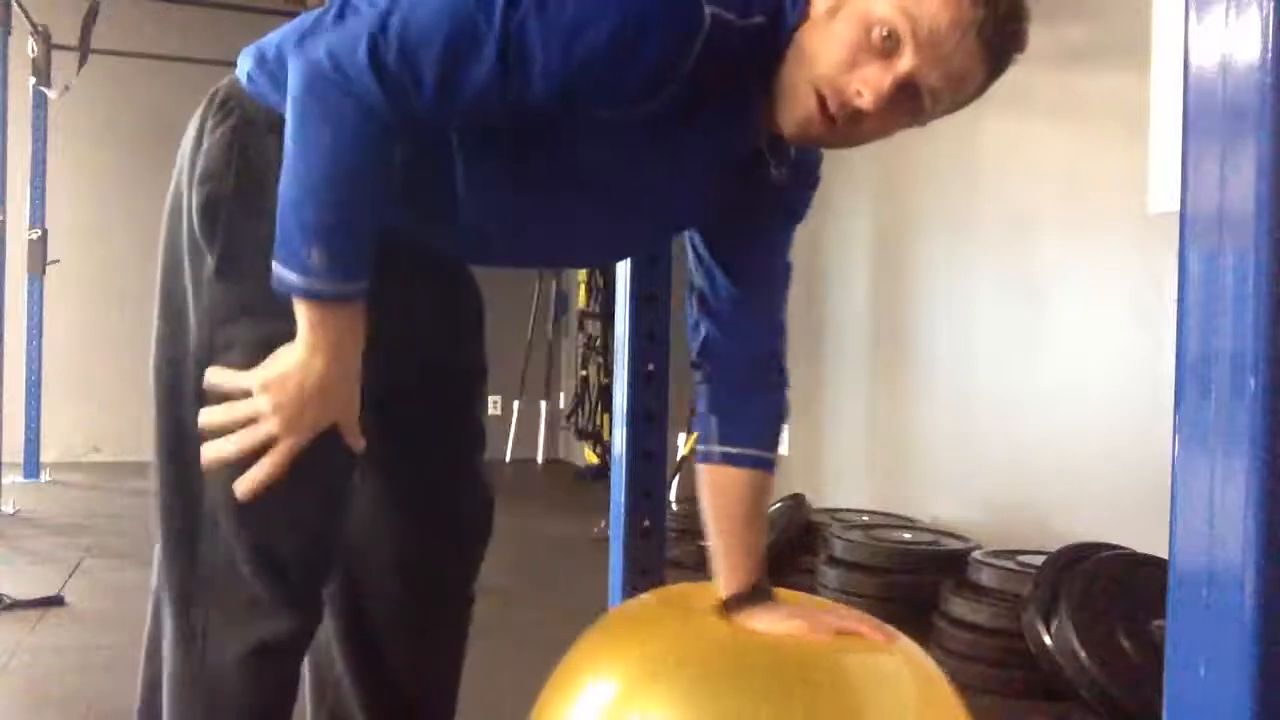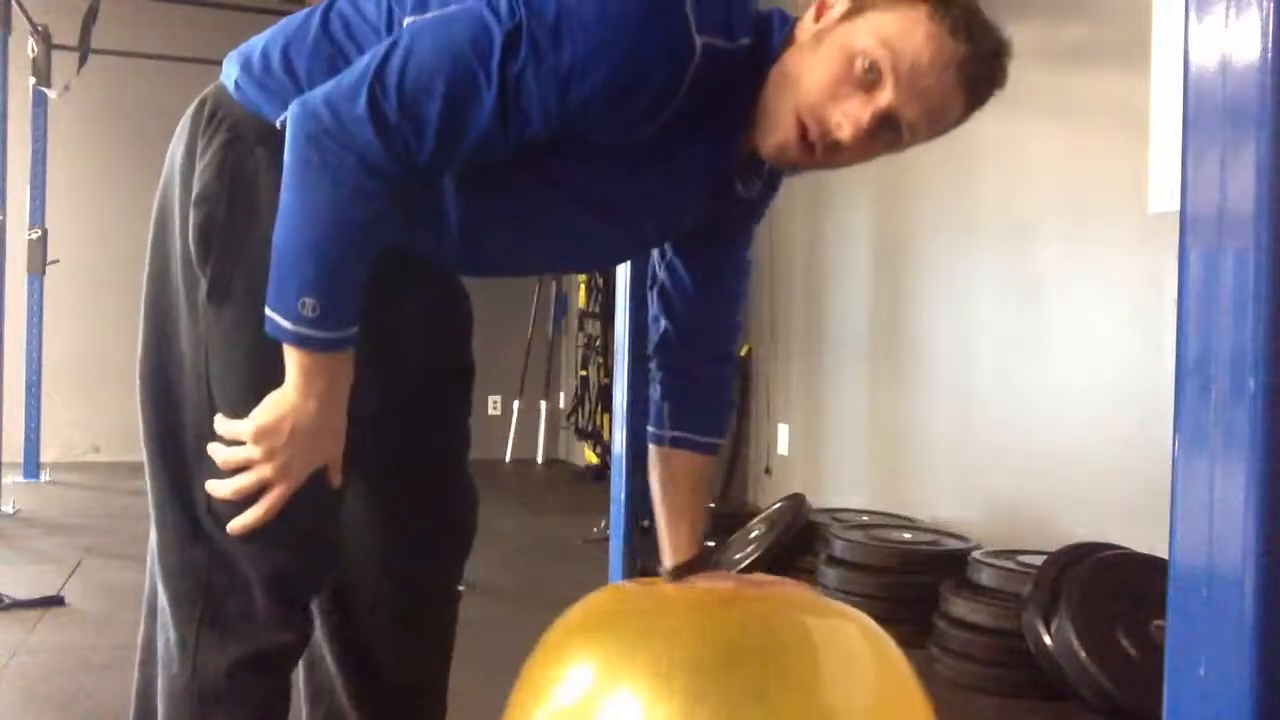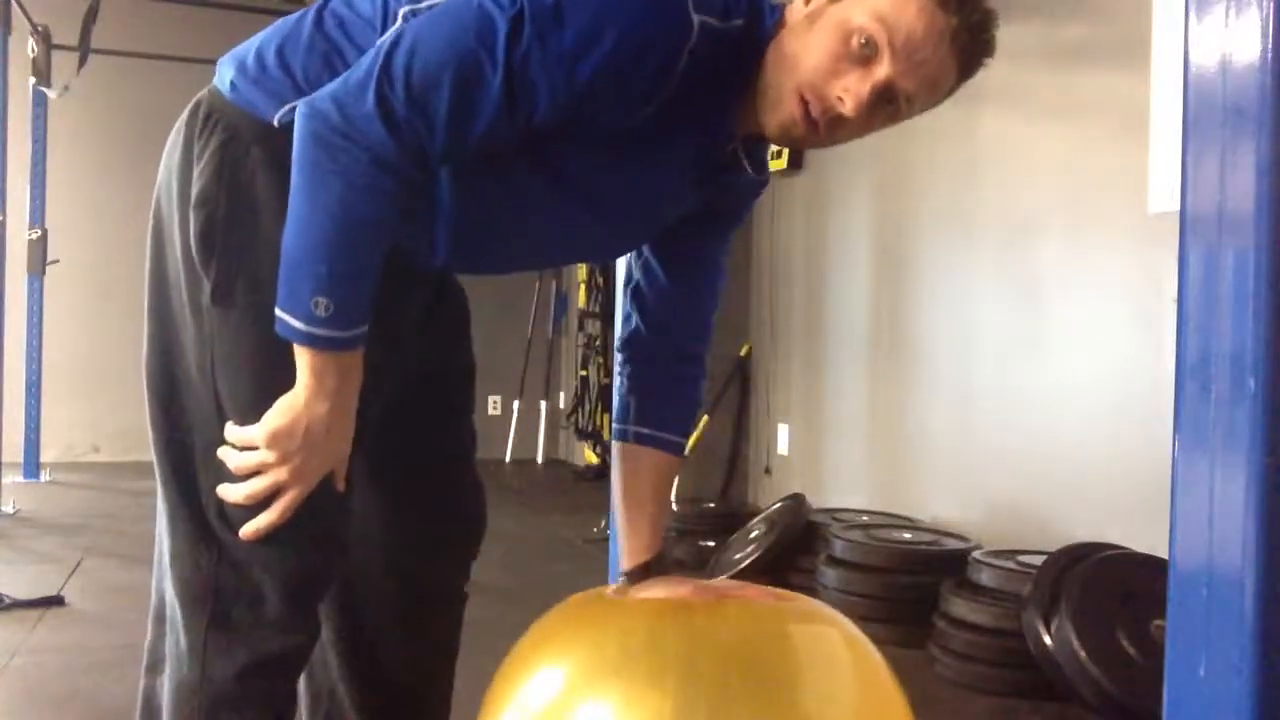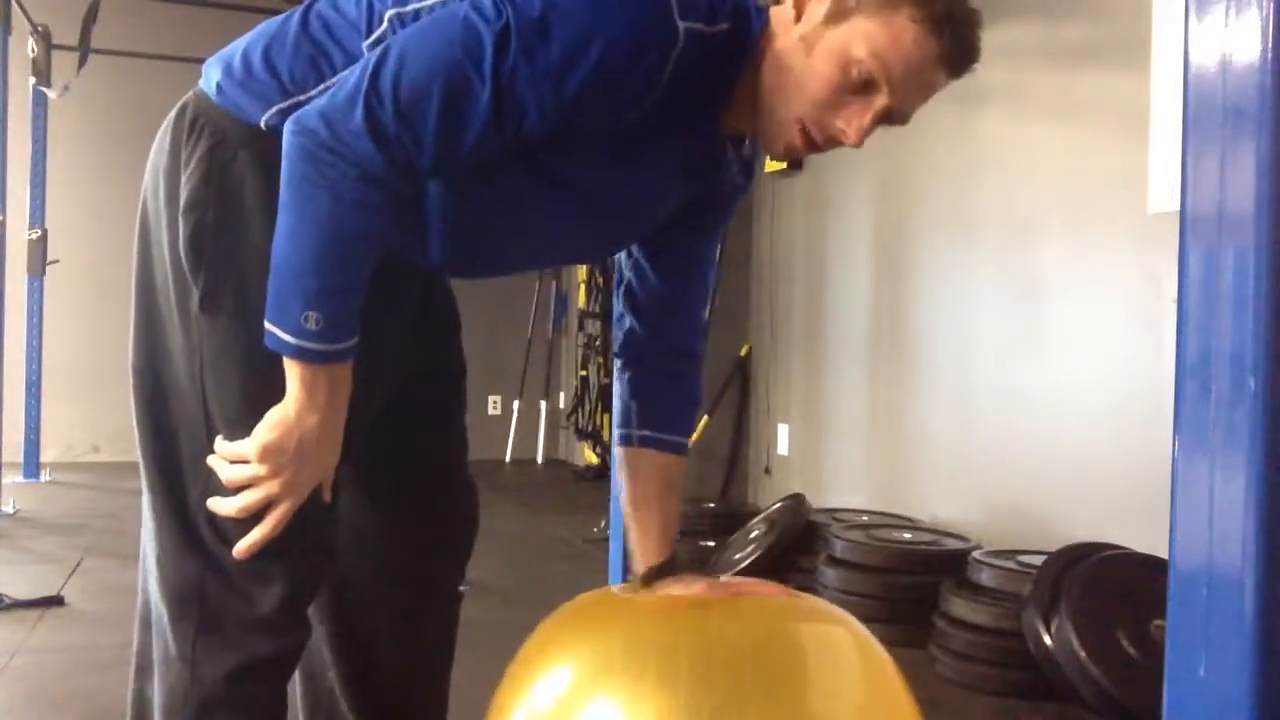
dt=0.4s
person 1, frame 1
left shoulder: (774, 168)
left elbow: (739, 358)
right elbow: (348, 76)
left wrist: (744, 594)
right wrist: (328, 345)
left hip: (407, 236)
right hip: (281, 156)
left knee: (423, 546)
right knee: (256, 554)
person 1, frame 2
left shoulder: (742, 174)
left elbow: (694, 354)
right elbow: (345, 129)
left wrist: (682, 571)
right wrist: (317, 388)
left hip: (396, 245)
right hip: (268, 159)
left knee: (412, 545)
right knee: (250, 561)
person 1, frame 3
left shoulder: (730, 165)
left elbow: (664, 348)
right elbow: (353, 125)
left wrist: (641, 571)
right wrist: (327, 390)
left hip: (393, 245)
right hip: (264, 163)
left knee: (419, 544)
right knee: (258, 562)
person 1, frame 4
left shoulder: (719, 159)
left elbow: (661, 346)
right elbow: (341, 141)
left wrist: (656, 571)
right wrist: (315, 403)
left hip: (385, 243)
right hip: (251, 166)
left knee: (412, 546)
right knee: (244, 565)
